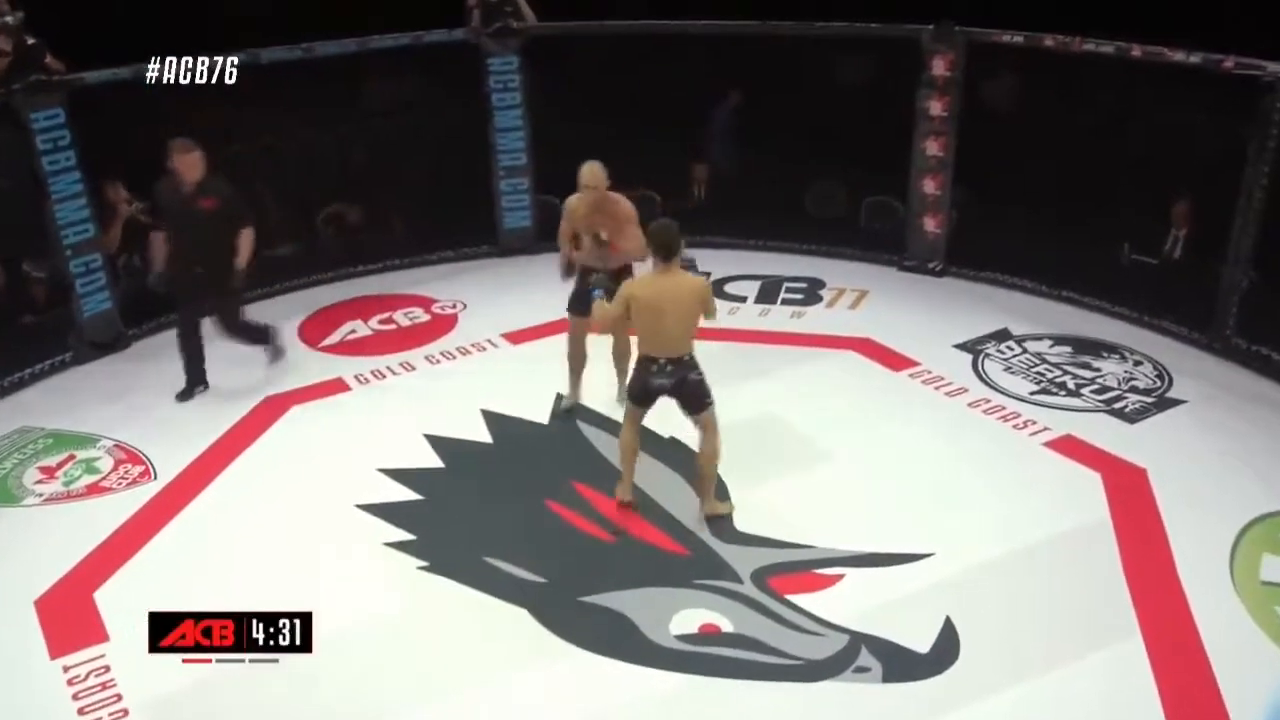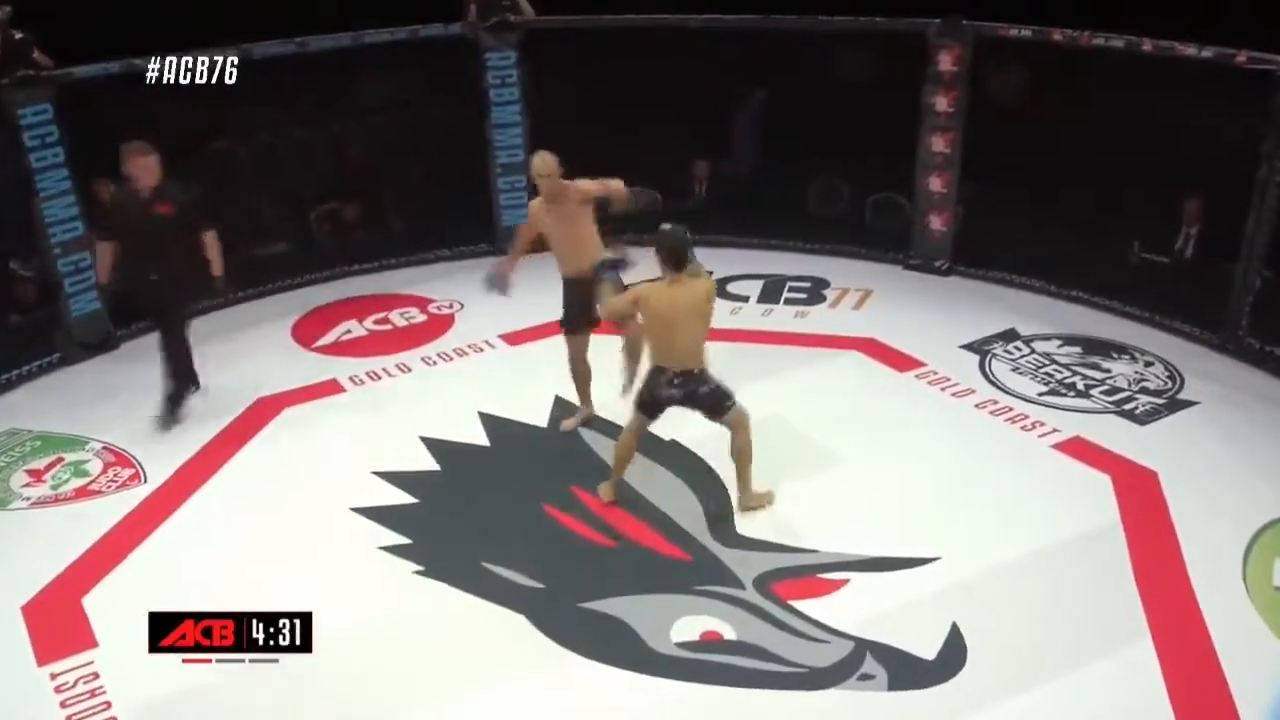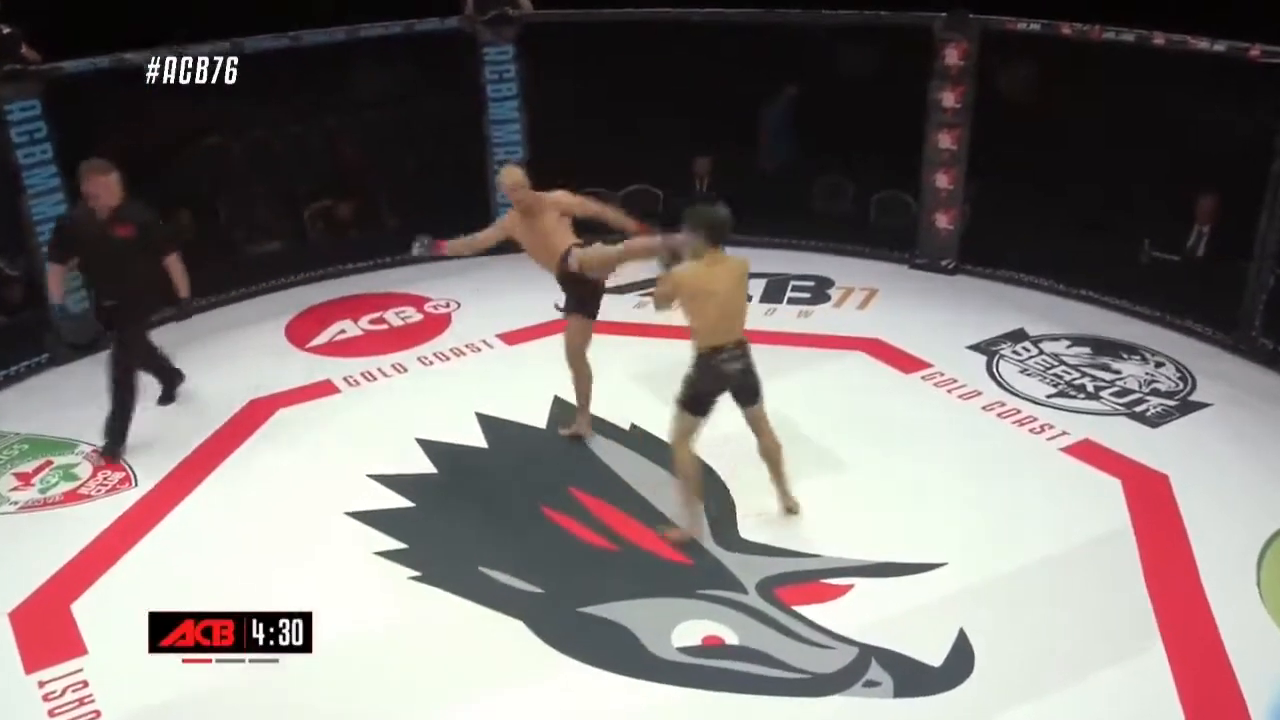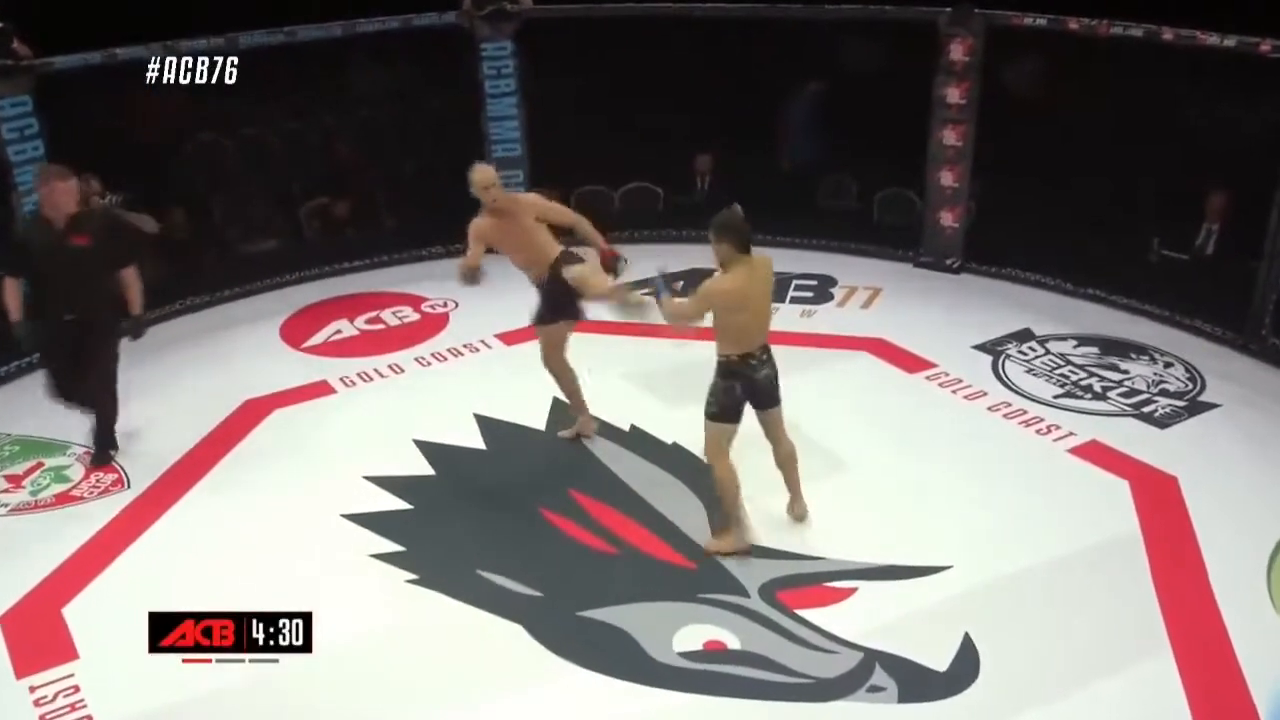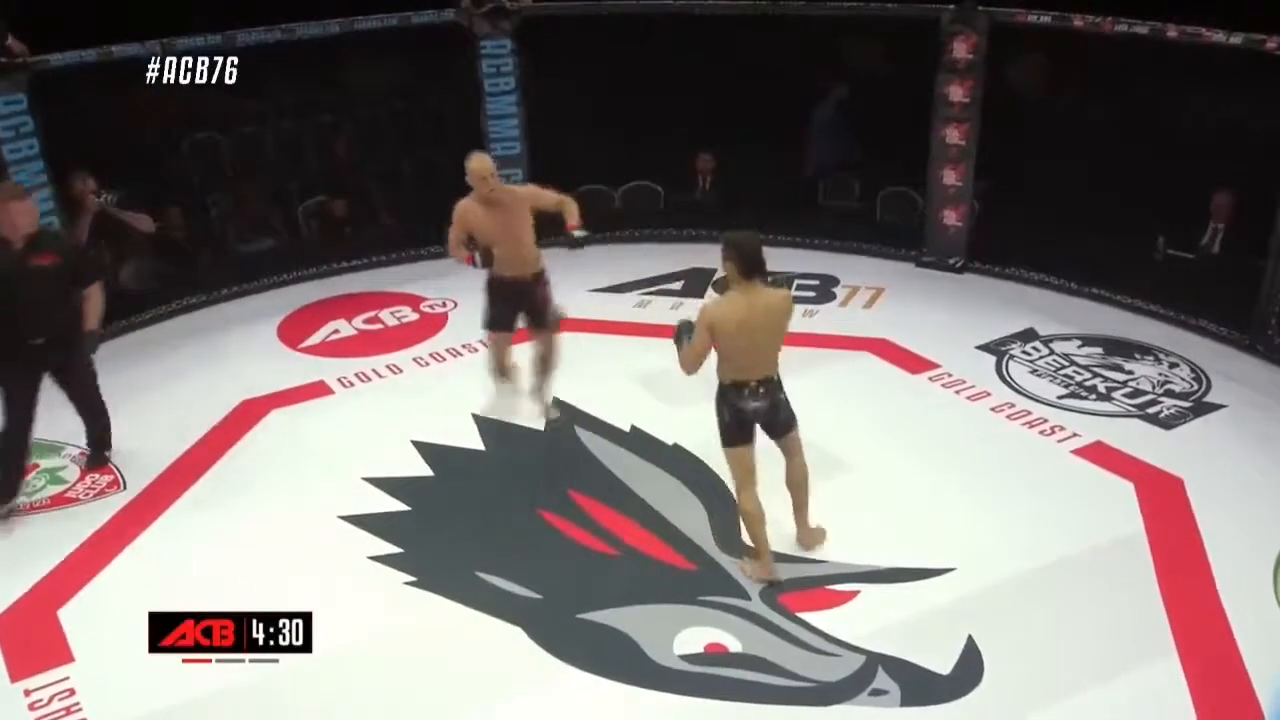
dt=0.2s
person 1, frame 1
left shoulder: (633, 288)
right shoulder: (699, 285)
left elbow: (600, 323)
right elbow: (710, 314)
left wrist: (598, 294)
left hip: (648, 369)
right hip: (684, 369)
left knee: (631, 422)
right knee: (709, 430)
left ankle: (625, 488)
right ankle: (708, 502)
person 1, frame 2
left shoulder: (644, 293)
right shoulder: (706, 288)
left elbow: (608, 311)
left wrist: (607, 281)
right wrist: (691, 265)
left hip: (660, 381)
right hip: (696, 382)
left knee: (633, 429)
right knee: (740, 423)
left ankle: (611, 486)
right ankle: (747, 495)
person 1, frame 3
left shoulder: (682, 275)
right shoulder: (739, 265)
left elbow: (661, 301)
left wrist: (671, 268)
left hip: (708, 366)
right hip: (739, 358)
left knee: (680, 440)
right knee: (762, 429)
left ankle: (692, 518)
right ankle: (786, 496)
person 1, frame 4
left shoulder: (717, 288)
right shoulder: (765, 265)
left elbow: (678, 318)
left wrist: (663, 296)
right wrist: (737, 224)
left hip: (733, 372)
right hip: (764, 364)
left knee: (717, 453)
right knee: (778, 434)
left ankle: (737, 532)
right ankle: (797, 502)
person 1, frame 5
left shoulder: (712, 311)
right shoulder: (783, 300)
left elbow: (690, 366)
left wrist: (683, 340)
right wrist: (763, 281)
left hip: (733, 400)
right hip: (770, 392)
left knee: (746, 484)
right knee: (794, 453)
left ankle: (764, 561)
right ankle: (805, 530)
person 2, frame 1
left shoulder: (221, 191)
right shoulder: (164, 194)
left elbow: (246, 230)
right elbow: (159, 233)
left wrist: (239, 268)
right wrist: (159, 269)
left hip: (220, 271)
right hip: (184, 274)
left knee: (231, 325)
right knee: (187, 328)
left ankle: (267, 337)
right ankle: (195, 380)
person 2, frame 2
left shoulder: (179, 196)
right shoulder: (119, 203)
left elbow: (207, 234)
right elbow: (106, 243)
left wrist: (217, 273)
right wrist: (103, 282)
left hip: (178, 280)
right hip: (145, 283)
left knee: (173, 336)
right knee: (170, 333)
left ankle: (176, 395)
right ankle: (188, 382)
person 2, frame 3
left shoulder: (139, 216)
right shoulder: (73, 223)
left elbow: (169, 256)
right elbow: (57, 265)
left wrist: (184, 295)
right wrist: (57, 305)
left hip: (137, 303)
right hip: (105, 306)
left knee: (122, 367)
right knee: (138, 353)
left ankle: (116, 436)
right ankle: (172, 377)
person 2, frame 4
left shoulder: (99, 224)
right shoulder: (26, 234)
left elbow: (126, 269)
left wrist: (135, 313)
left hip: (99, 320)
right hip: (55, 324)
left knee: (99, 384)
right knee: (65, 387)
left ankle: (105, 443)
person 2, frame 5
left shoulder: (59, 245)
left elbow: (92, 287)
left wrist: (90, 332)
left hip: (64, 342)
left knee: (87, 399)
left ankle: (99, 447)
person 3, frame 1
left shoulder: (623, 208)
right shoulder: (572, 205)
left elbow: (640, 251)
right elbow: (564, 238)
left wrist: (609, 244)
right wrist: (568, 258)
left hip: (618, 273)
right hip: (588, 273)
left knee: (620, 334)
right knee: (575, 336)
left ankle: (622, 384)
right ankle: (573, 390)
person 3, frame 2
left shoulder: (580, 190)
right shoulder: (536, 209)
left elbow: (615, 188)
right elbow: (523, 241)
left wrist: (621, 194)
right wrist: (504, 268)
right hip: (573, 284)
left knee: (632, 334)
right knee: (575, 354)
left ankle: (631, 373)
right ankle: (586, 407)
person 3, frame 3
left shoulder: (555, 201)
right shoulder: (509, 222)
left elbow: (599, 211)
right elbow: (475, 242)
left wrist: (637, 229)
right wrist: (439, 247)
left hip: (581, 264)
right hip: (571, 281)
right knee: (574, 354)
right ankle: (583, 420)
person 3, frame 4
left shoulder: (529, 202)
right shoulder: (479, 227)
left elbow: (575, 221)
right elbow: (471, 262)
left wrist: (605, 249)
right wrist: (469, 270)
left hip: (563, 267)
right hip: (547, 289)
left knee: (589, 283)
right knee: (551, 359)
right ankle: (584, 420)
person 3, frame 5
left shoulder: (523, 195)
right shoulder: (465, 210)
left elbow: (565, 202)
right elbow: (454, 247)
left wrist: (574, 227)
right wrist: (470, 256)
left hip: (534, 280)
right hip: (501, 285)
left knee: (547, 344)
right knee: (499, 352)
left ankle: (540, 391)
right ankle: (505, 384)
